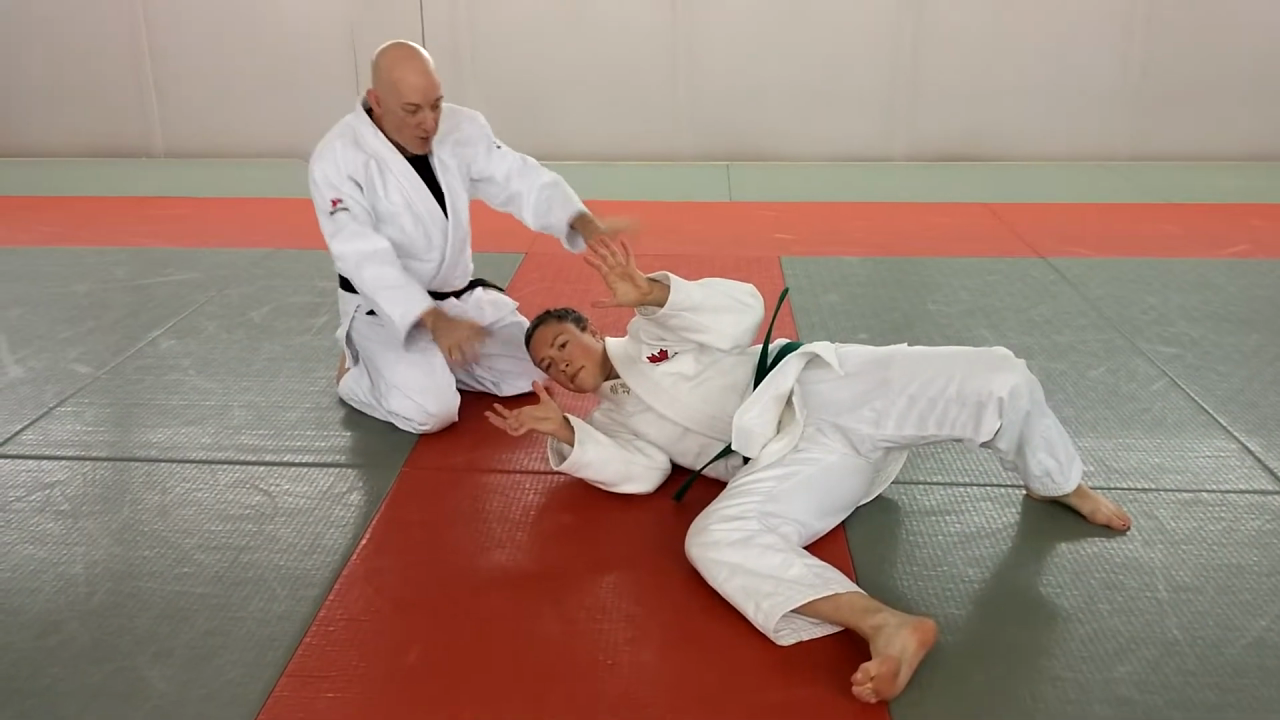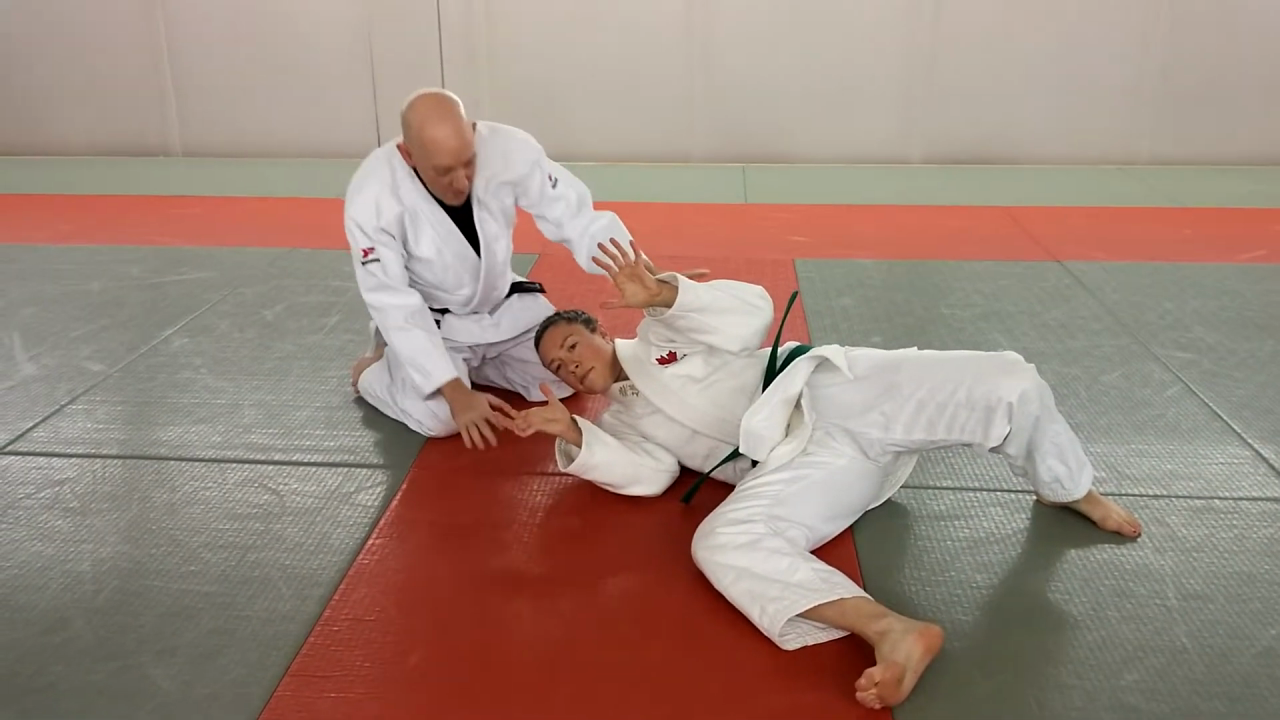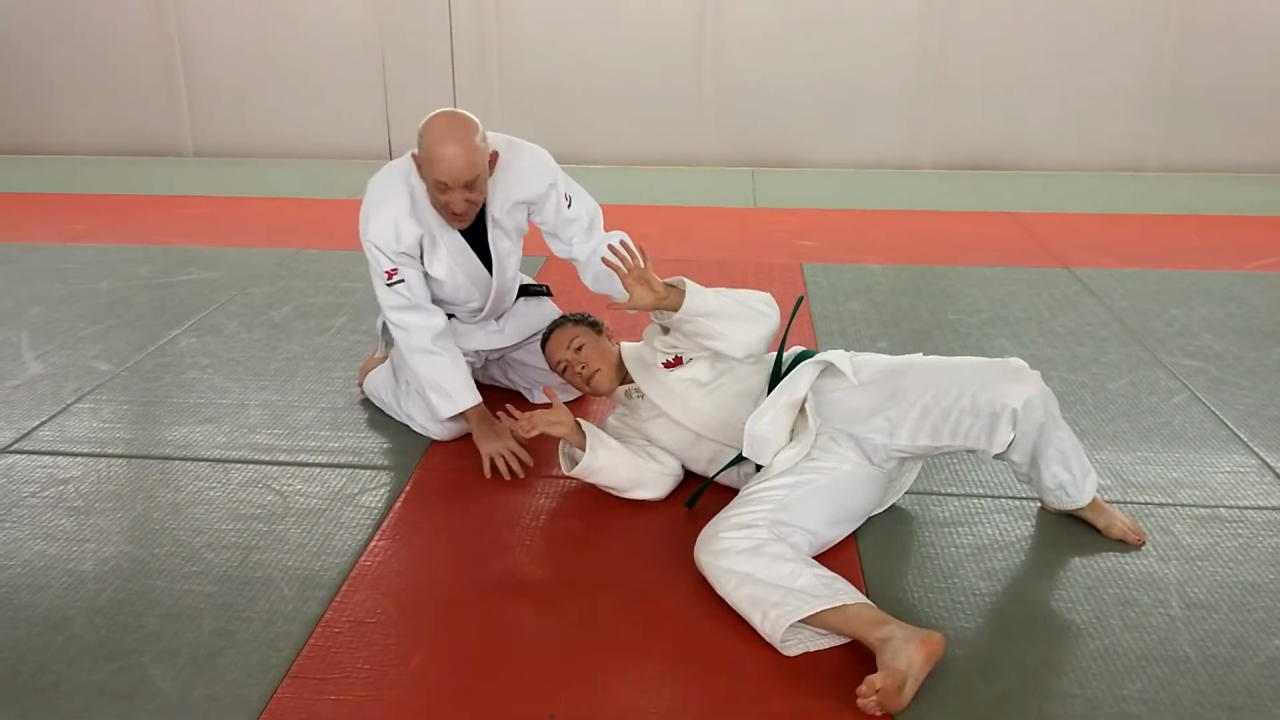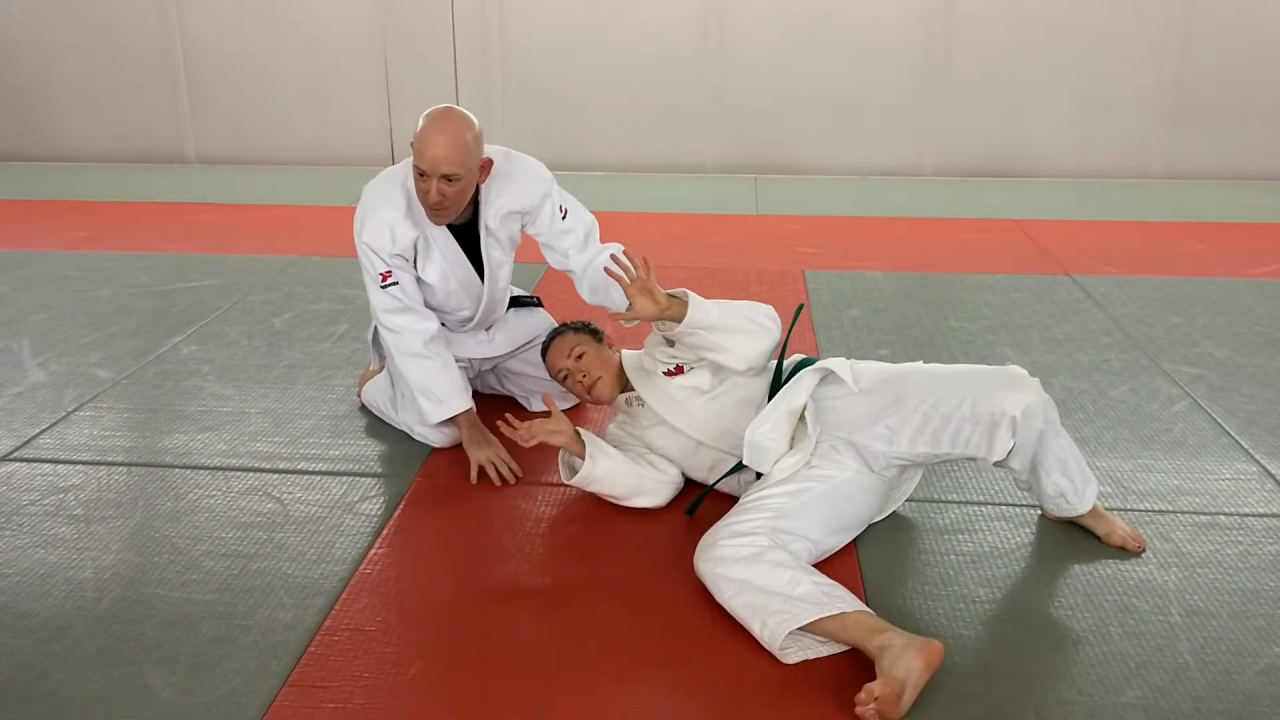
dt=0.4s
person 1, frame 1
left shoulder: (650, 328)
right shoulder: (612, 418)
left elbow: (740, 311)
right elbow: (639, 471)
left wrist: (650, 292)
right wrist: (563, 433)
left hip: (824, 386)
right hip: (788, 455)
left knee: (996, 376)
right knee: (714, 541)
left ankle: (1060, 487)
right ankle: (886, 625)
person 1, frame 2
left shoulder: (660, 330)
right shoulder: (620, 421)
left elbow: (749, 313)
right elbow: (646, 474)
left wrist: (660, 293)
right wrist: (573, 434)
left hip: (832, 389)
right hip: (795, 458)
left knee: (1006, 382)
right knee: (720, 545)
left ankle: (1070, 492)
right ankle: (892, 631)
person 1, frame 3
left shoulder: (667, 336)
right shoulder: (625, 423)
left elbow: (755, 320)
right elbow: (651, 477)
left wrist: (667, 297)
right wrist: (575, 438)
left hip: (839, 394)
right hip: (802, 462)
left knee: (1010, 387)
right knee: (723, 549)
left ankle: (1074, 500)
right ankle: (893, 638)
person 1, frame 4
left shoulder: (667, 344)
right shoulder: (625, 432)
left elbow: (756, 334)
right elbow: (651, 486)
left wrist: (669, 309)
right wrist: (575, 446)
left hip: (843, 402)
right hip: (802, 470)
left knee: (1011, 395)
right knee: (723, 556)
left ankle: (1075, 507)
right ankle: (893, 646)
person 2, frame 1
left shoulder: (461, 126)
right shoulder: (337, 159)
left elbow: (517, 179)
right elbow: (364, 259)
left wrist: (583, 223)
right wrist: (434, 321)
left hip: (462, 297)
right hip: (386, 311)
left knee: (534, 375)
right knee: (430, 411)
left ankle: (438, 360)
right ankle: (356, 373)
person 2, frame 2
left shoulder: (508, 148)
right shoulder: (371, 196)
left elbow: (573, 216)
right elbow: (393, 304)
right wrist: (455, 392)
left hip: (501, 302)
right hip: (429, 322)
right knee: (439, 419)
left ankle: (472, 365)
right ankle: (372, 370)
person 2, frame 3
left shoulder: (526, 165)
right shoulder: (386, 212)
left elbow: (584, 239)
right elbow: (417, 325)
right wrist: (480, 420)
left hip: (506, 305)
right hip: (433, 324)
left knee: (573, 381)
right knee: (444, 423)
left ankle: (472, 365)
right ankle: (380, 371)
person 2, frame 4
left shoulder: (520, 177)
right shoulder: (381, 214)
left elbow: (581, 251)
right elbow: (408, 329)
right wrist: (469, 426)
left hip: (498, 315)
right hip: (425, 332)
left knee: (568, 389)
right knee: (441, 430)
left ankle: (470, 373)
right ankle: (380, 379)
